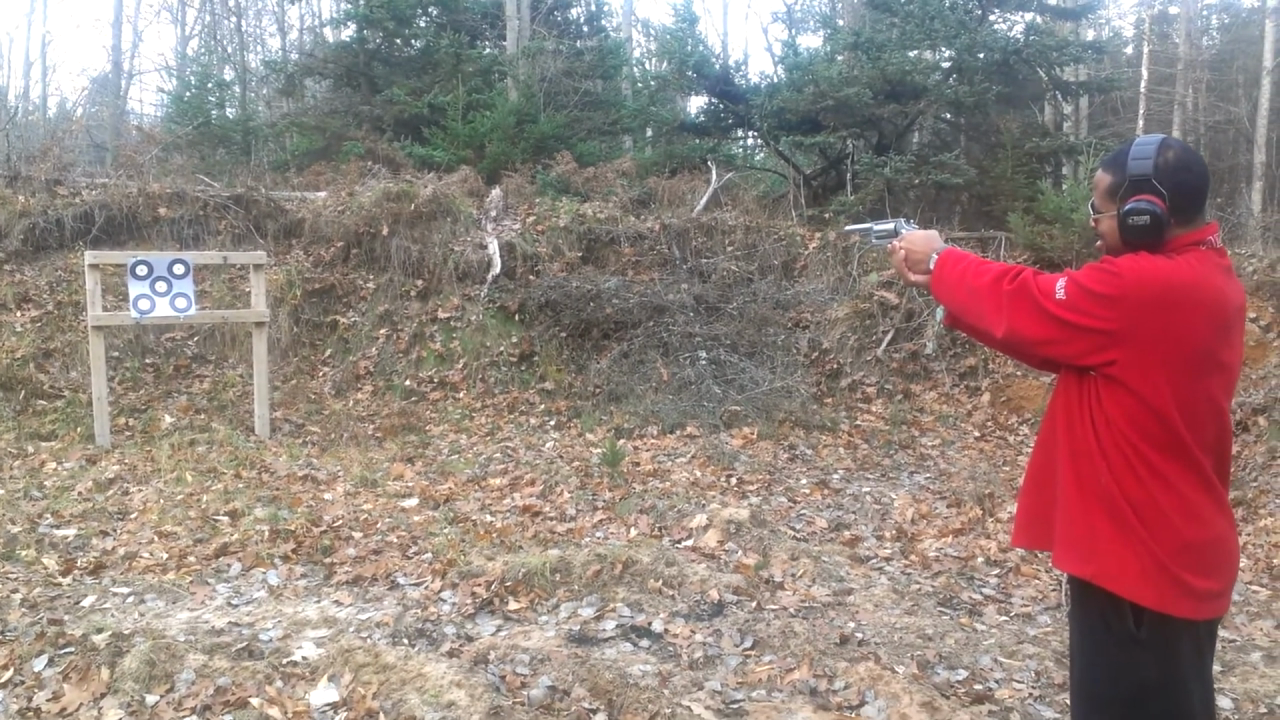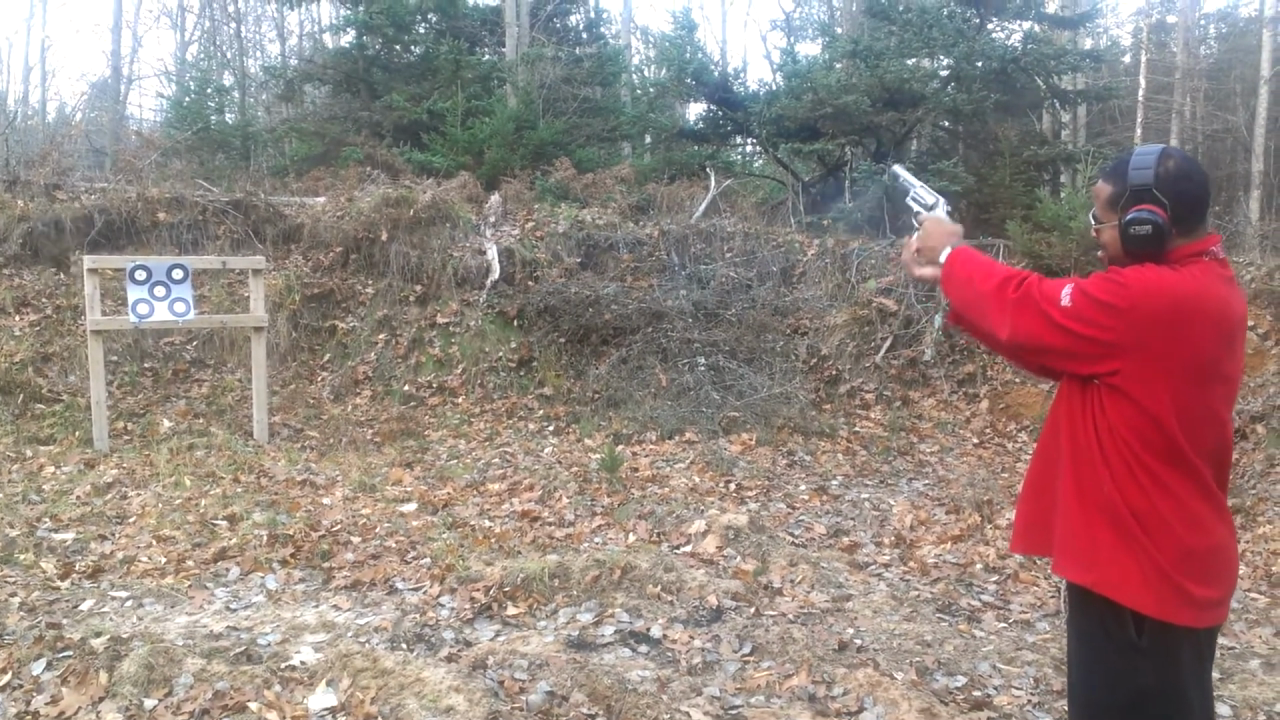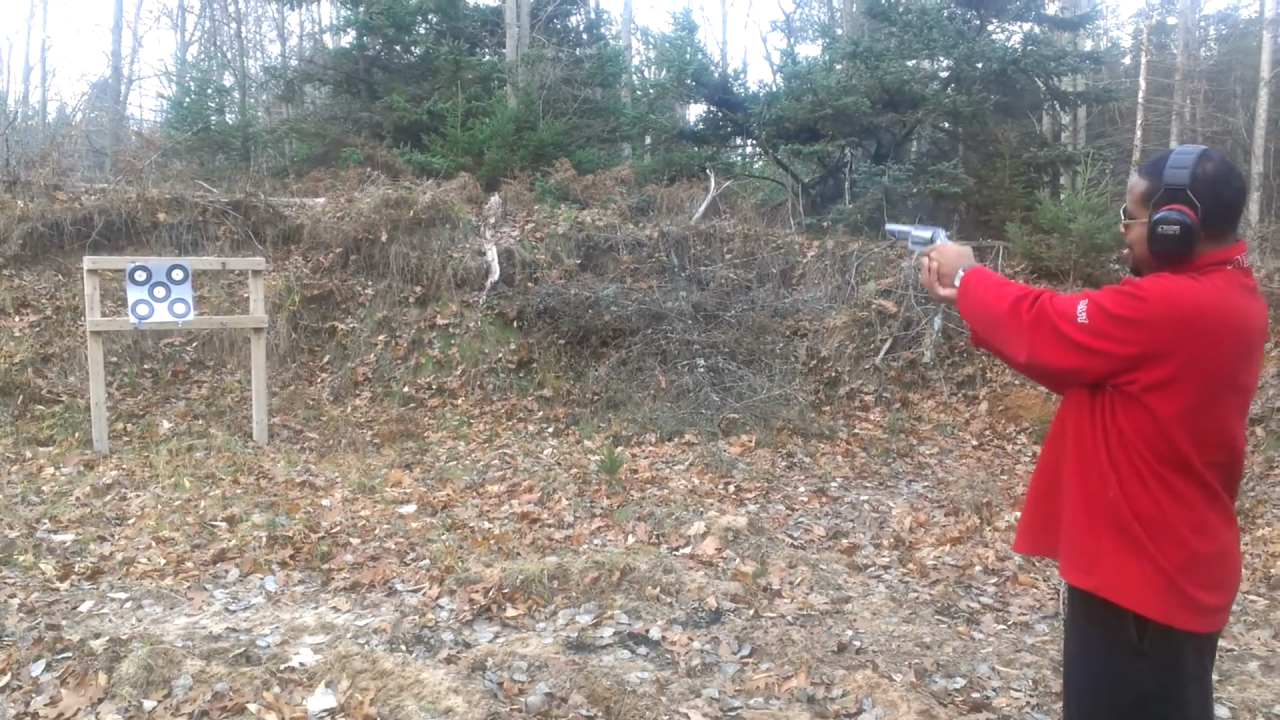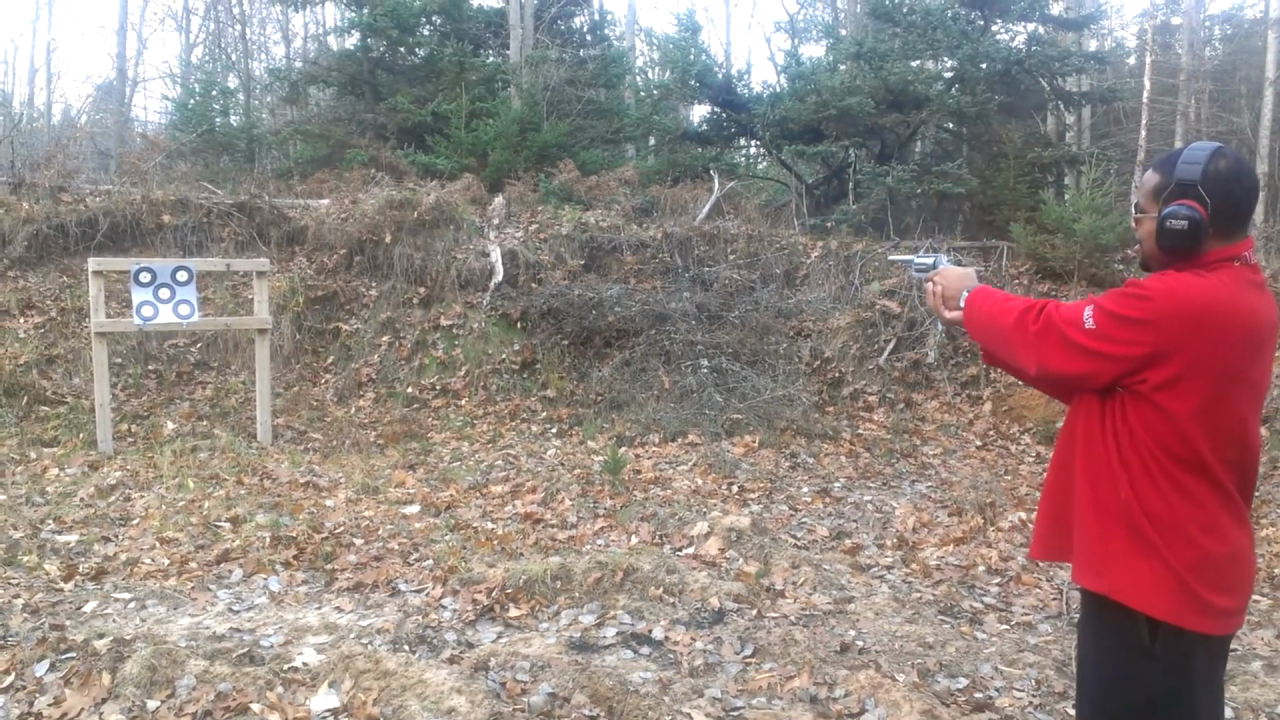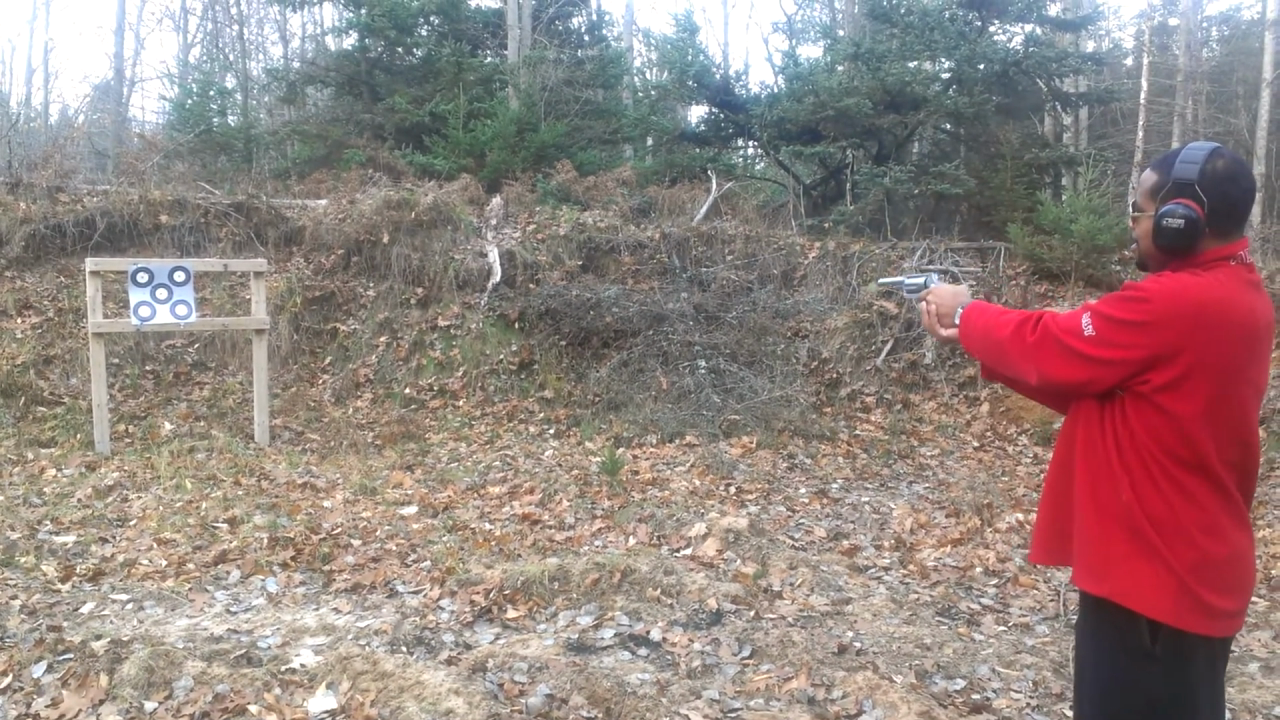
dt=0.3s
person 1, frame 1
left shoulder: (1143, 288)
right shoulder: (1204, 276)
left elbow: (1026, 306)
right elbow: (1056, 323)
left wrist: (938, 261)
right wrist: (947, 281)
left hip: (1145, 561)
right hip: (1171, 551)
person 1, frame 2
left shoulder: (1150, 299)
right shoulder: (1204, 287)
left elbow: (1028, 310)
right elbow: (1059, 328)
left wrist: (949, 253)
right wrist: (954, 279)
left hip: (1145, 569)
right hip: (1170, 558)
person 1, frame 3
left shoulder: (1167, 307)
right shoulder: (1226, 295)
left elbow: (1046, 331)
right elbow: (1078, 343)
left wrist: (966, 276)
right wrist: (973, 296)
left hip: (1147, 573)
right hip: (1173, 563)
person 1, frame 4
left shoulder: (1175, 304)
left elbow: (1056, 340)
right elbow: (1092, 360)
left wrist: (972, 298)
right wrist: (982, 319)
left hip: (1159, 574)
right hip: (1189, 566)
person 1, frame 5
left shoulder: (1174, 305)
left elbow: (1056, 351)
right elbow: (1091, 368)
left wrist: (966, 314)
right wrist: (979, 332)
left hip: (1159, 576)
right hip: (1186, 566)
